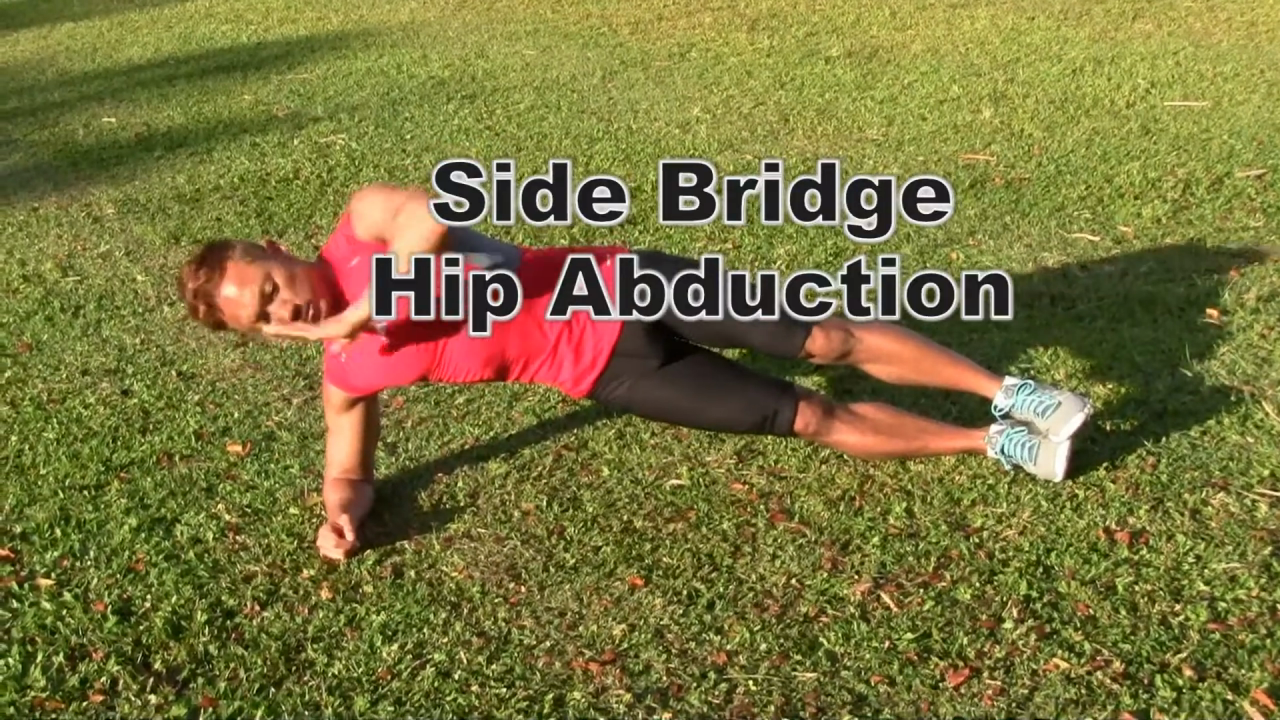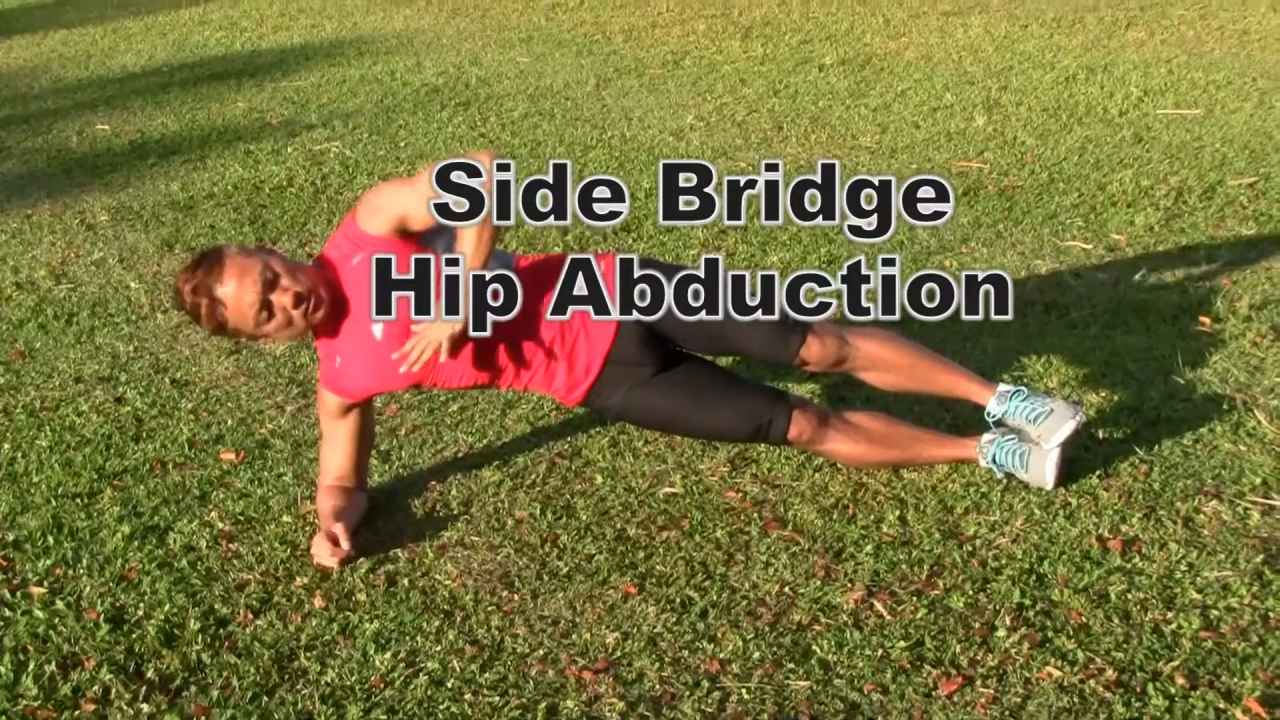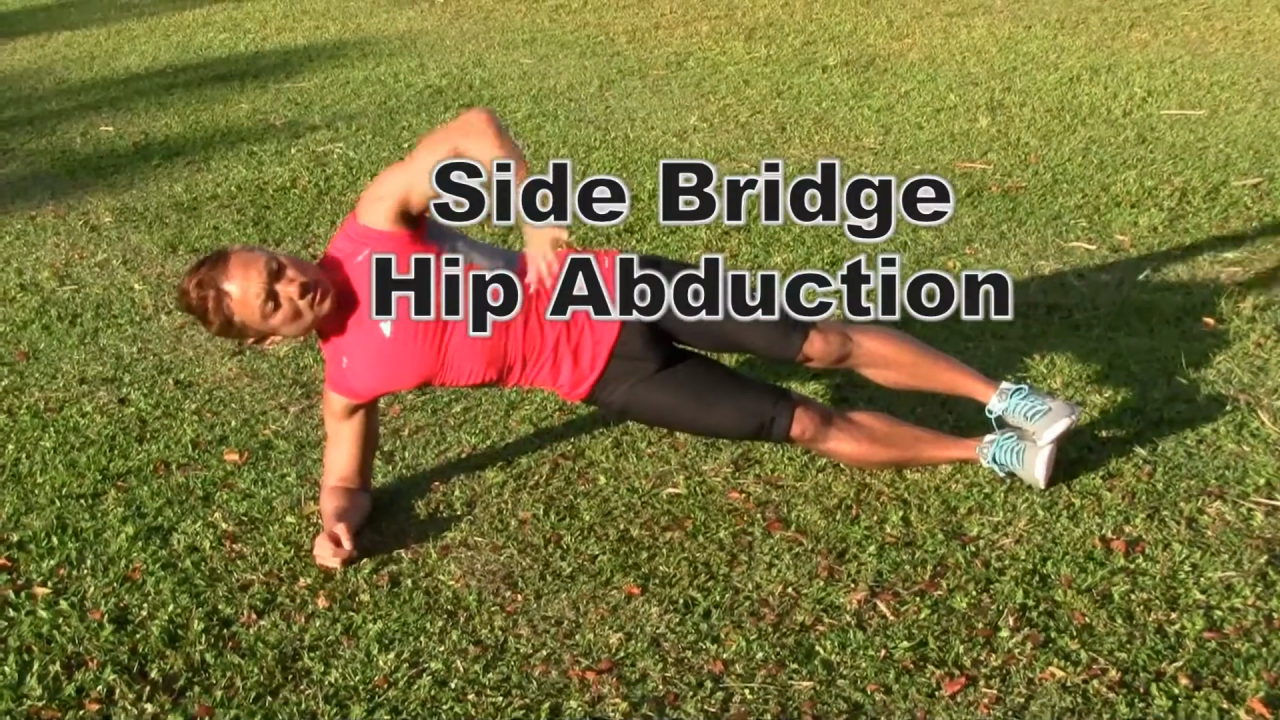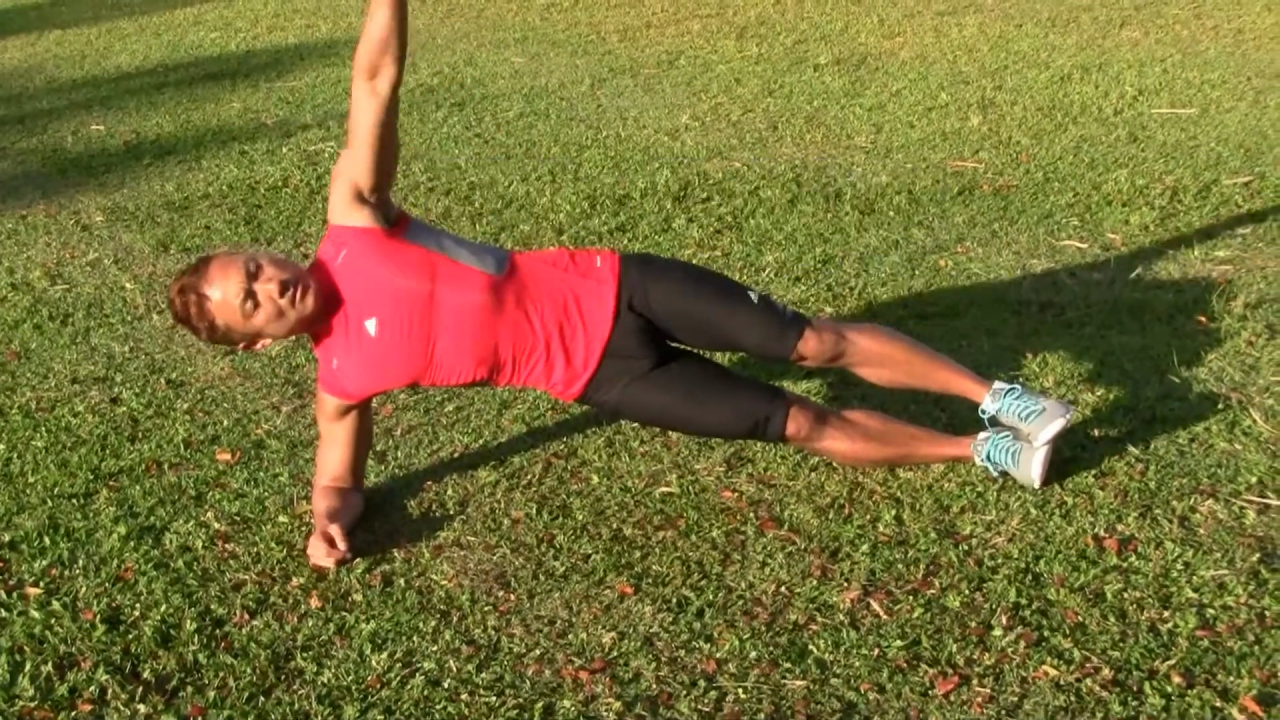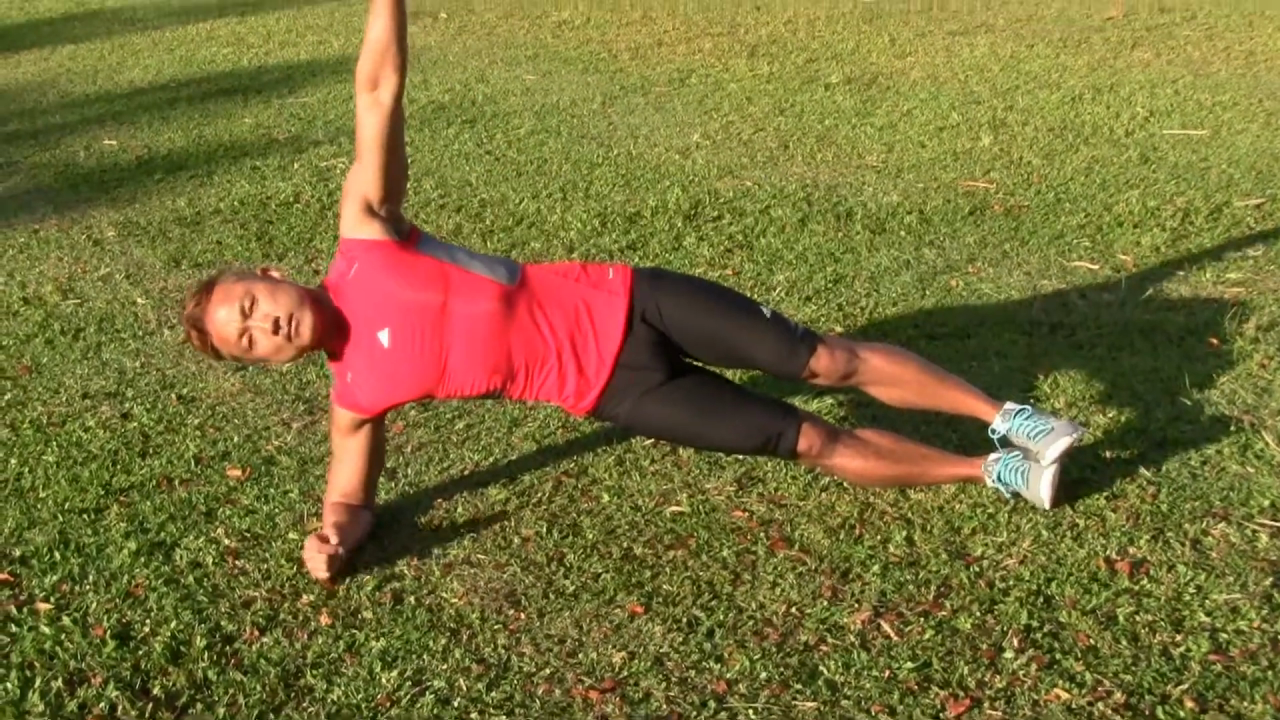
dt=0.5s
person 1, frame 1
left shoulder: (363, 219)
right shoulder: (348, 375)
left elbow: (432, 223)
right elbow: (350, 470)
left wrist: (352, 314)
right wrist: (340, 513)
left hip: (623, 288)
right hip: (607, 373)
left knee: (828, 340)
right knee: (813, 418)
left ankle: (1007, 392)
right ankle: (992, 445)
person 1, frame 2
left shoulder: (370, 223)
right shoulder: (341, 379)
left elbow: (485, 171)
right elbow: (342, 476)
right wrist: (334, 521)
left hip: (613, 296)
right hip: (601, 382)
left knee: (822, 345)
right knee: (806, 429)
left ankle: (1000, 399)
right ankle: (985, 454)
person 1, frame 3
left shoulder: (374, 220)
right shoulder: (348, 380)
left elbow: (475, 130)
right elbow: (346, 479)
right wrist: (336, 523)
left hip: (620, 291)
right hip: (607, 378)
left knee: (824, 343)
right knee: (809, 425)
left ankle: (1000, 396)
right ankle: (987, 453)
person 1, frame 4
left shoulder: (350, 215)
right shoulder: (339, 380)
left elbow: (377, 77)
right elbow: (338, 477)
right wrist: (329, 522)
left hip: (610, 290)
right hip: (600, 376)
left knee: (819, 341)
right knee: (799, 425)
left ankle: (994, 397)
right ankle: (982, 451)
person 1, frame 5
left shoulder: (361, 234)
right shoulder: (355, 394)
left elbow: (379, 88)
right elbow: (351, 496)
right wrist: (331, 538)
left hip: (624, 305)
right hip: (612, 389)
left knee: (829, 362)
right knee: (813, 442)
left ankle: (1004, 417)
right ankle: (991, 472)
